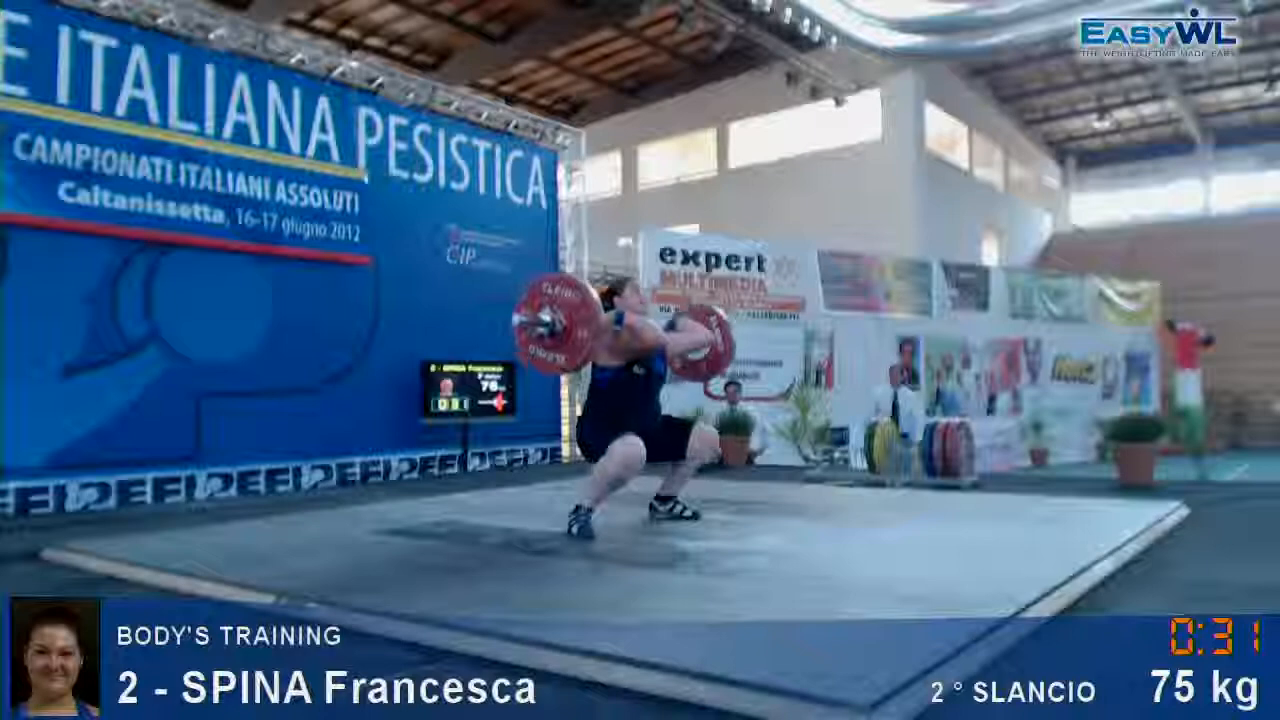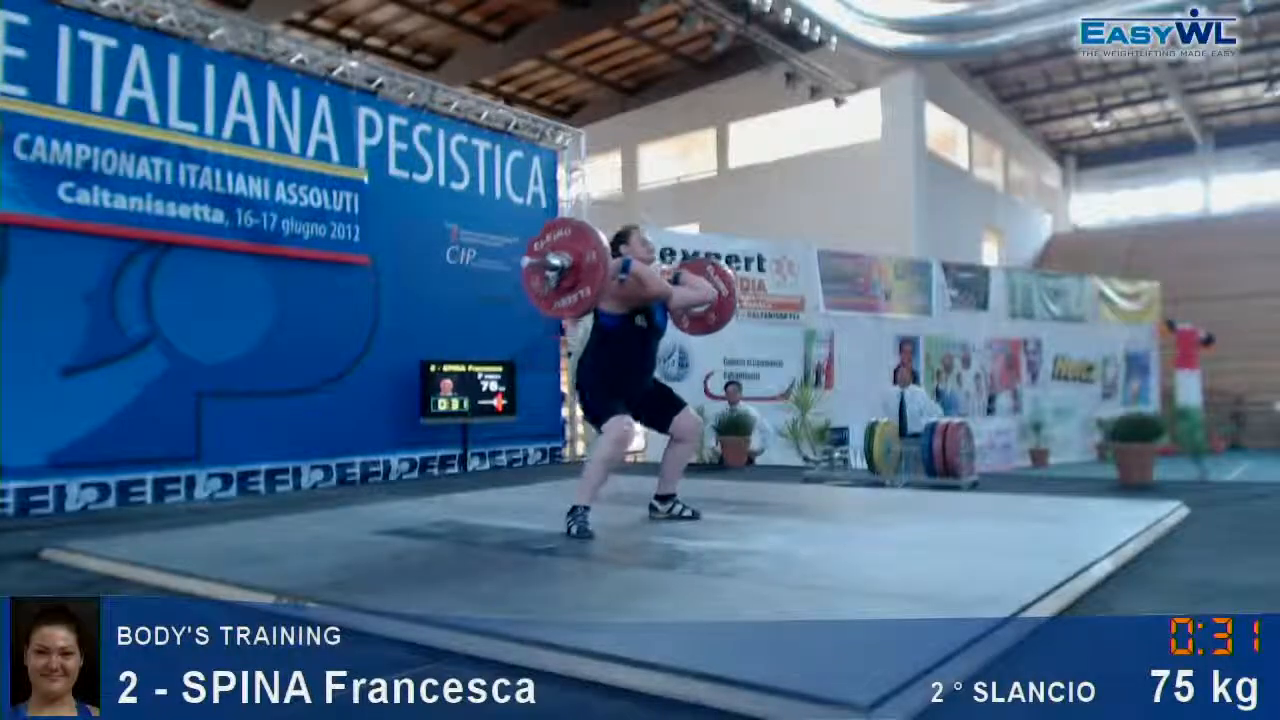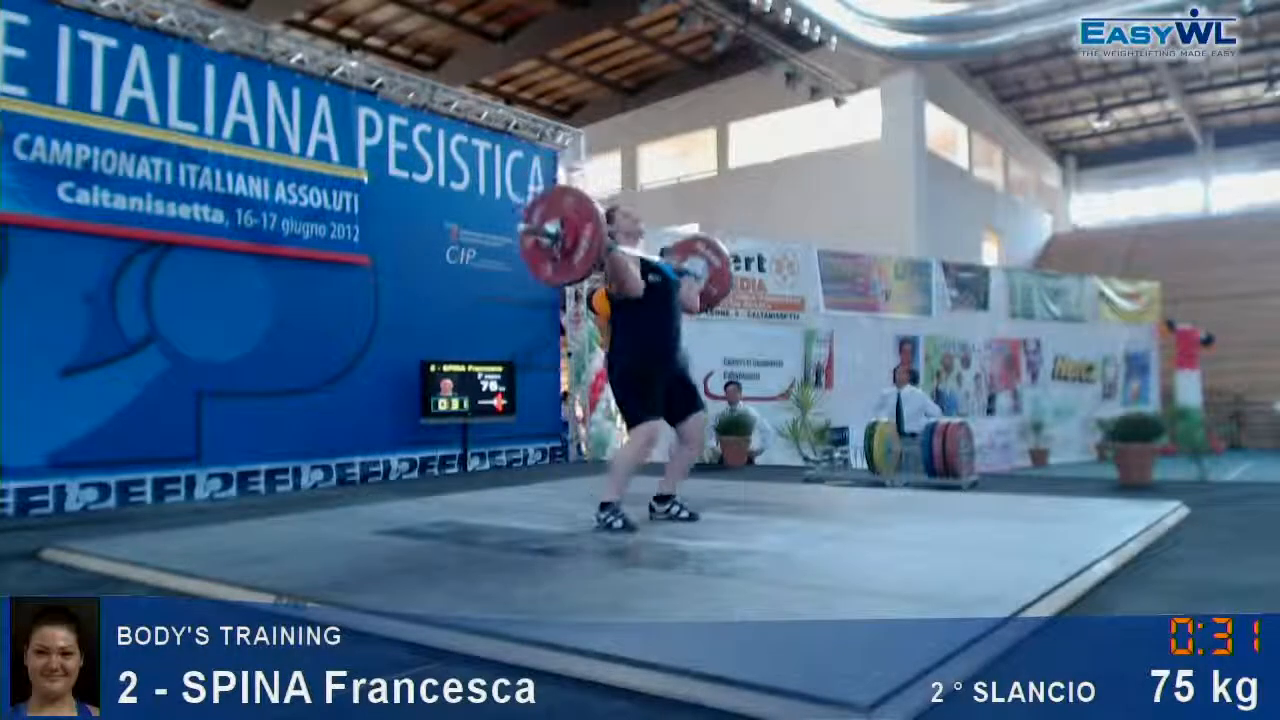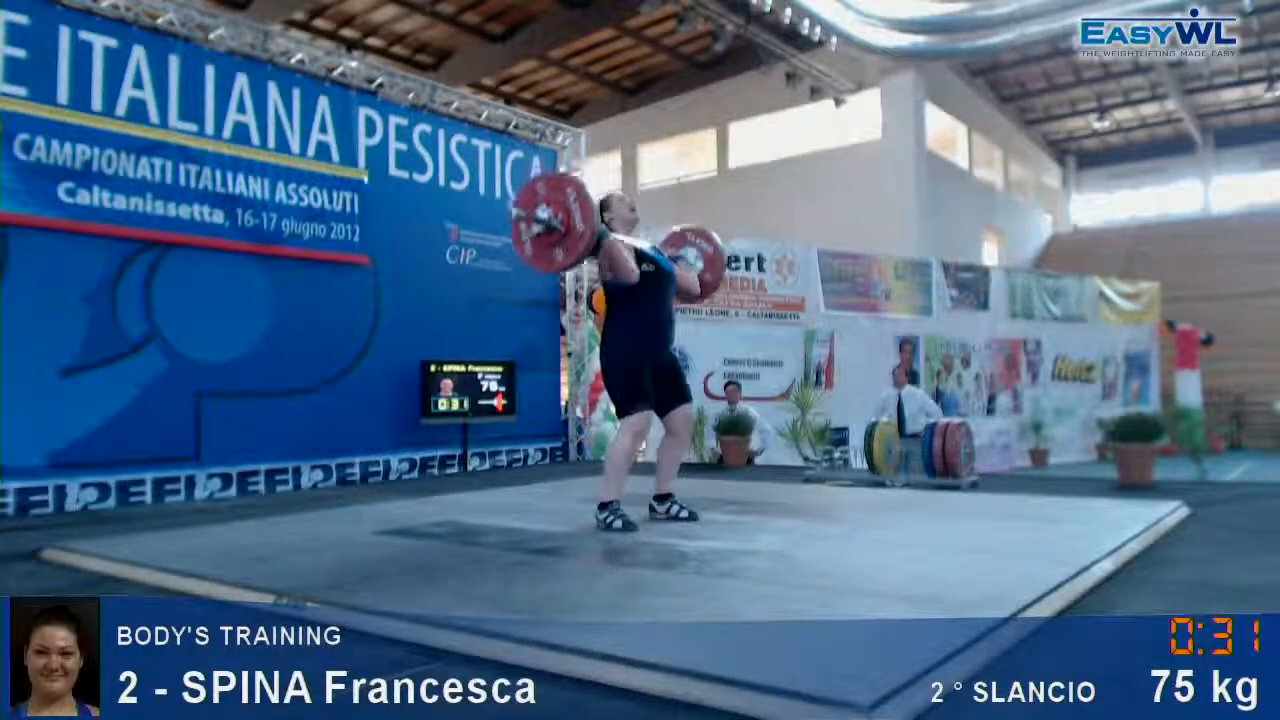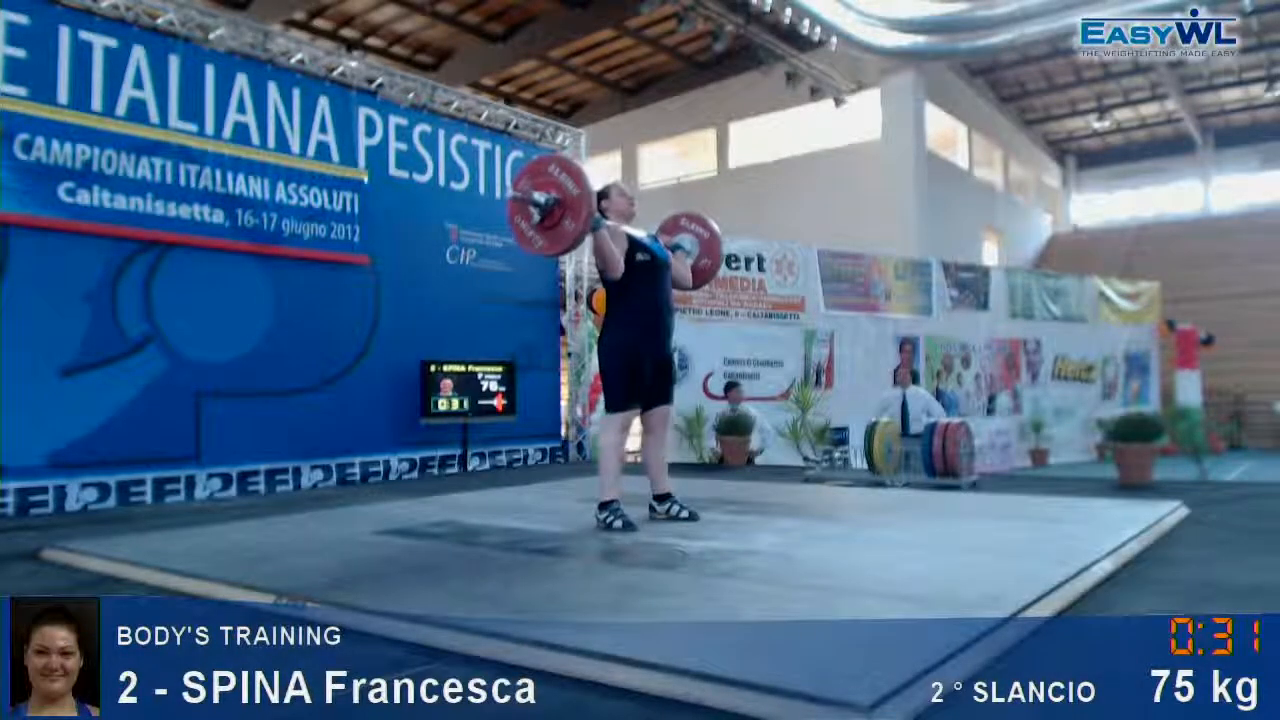
dt=0.7s
person 1, frame 1
left shoulder: (655, 340)
right shoulder: (613, 340)
left elbow: (704, 337)
right elbow: (653, 338)
left wrist: (677, 322)
right wrist: (617, 317)
right hip: (601, 432)
left knee: (708, 440)
right knee: (631, 453)
left ankle: (664, 501)
right ankle: (582, 511)
person 1, frame 2
left shoulder: (657, 291)
right shoulder: (620, 286)
left elbow: (708, 294)
right elbow: (659, 289)
left wrist: (681, 275)
right wrist: (626, 266)
left hip: (639, 381)
right hip: (602, 380)
left knee: (689, 426)
right knee: (619, 432)
left ankle: (663, 500)
right ankle: (578, 511)
person 1, frame 3
left shoulder: (658, 265)
right shoulder: (621, 261)
left elbow: (691, 304)
right elbow: (634, 288)
left wrist: (684, 272)
right wrist: (612, 250)
left hip: (670, 363)
right hip: (634, 364)
left knee: (694, 431)
right knee: (647, 433)
left ankle: (663, 500)
right ankle: (609, 507)
person 1, frame 4
left shoulder: (653, 253)
right shoulder: (615, 247)
left elbow: (692, 288)
right elbow: (628, 273)
left wrist: (676, 259)
right wrist: (604, 236)
left hip: (658, 354)
right hip: (625, 353)
left knee: (682, 422)
right knee: (636, 424)
left ankle: (662, 499)
right ankle: (607, 506)
person 1, frame 5
left shoulder: (649, 240)
right shoulder: (610, 235)
left elbow: (684, 280)
right elbow: (615, 269)
left wrist: (676, 247)
right wrist: (596, 226)
left hip: (657, 345)
right hip: (624, 343)
left knee: (658, 421)
right knee: (619, 420)
left ankle: (662, 499)
right ankle: (608, 506)
